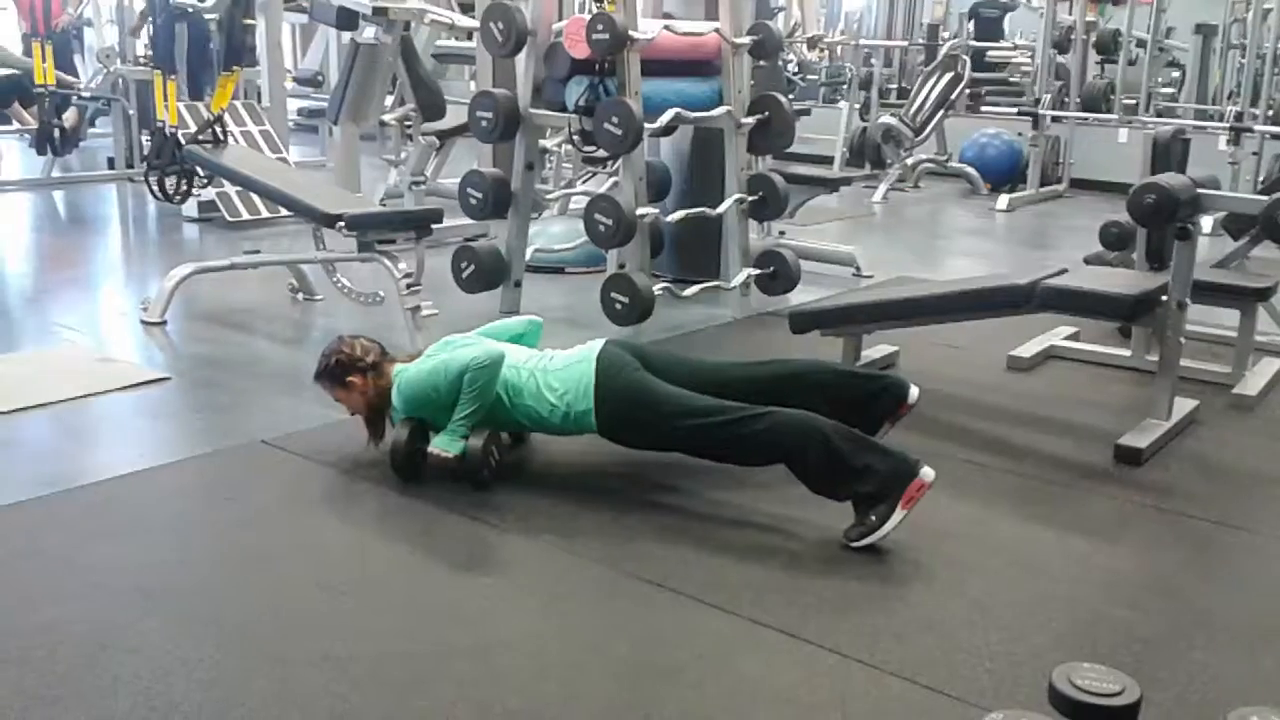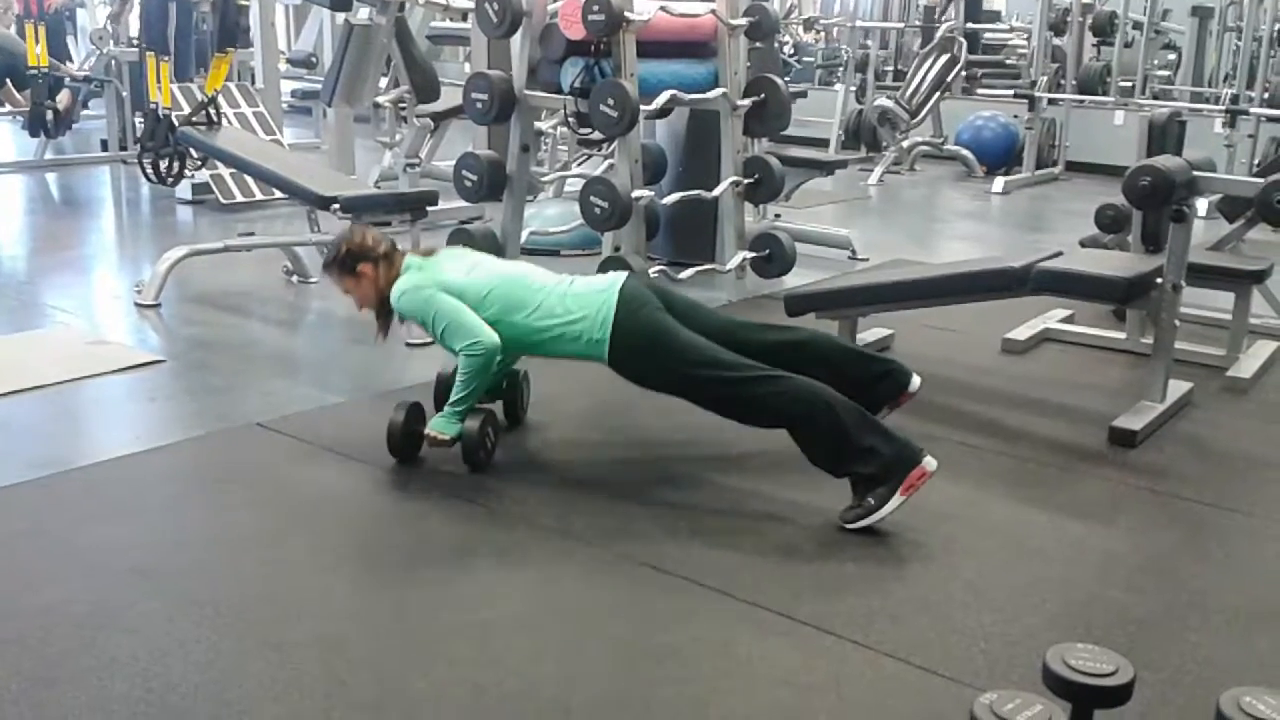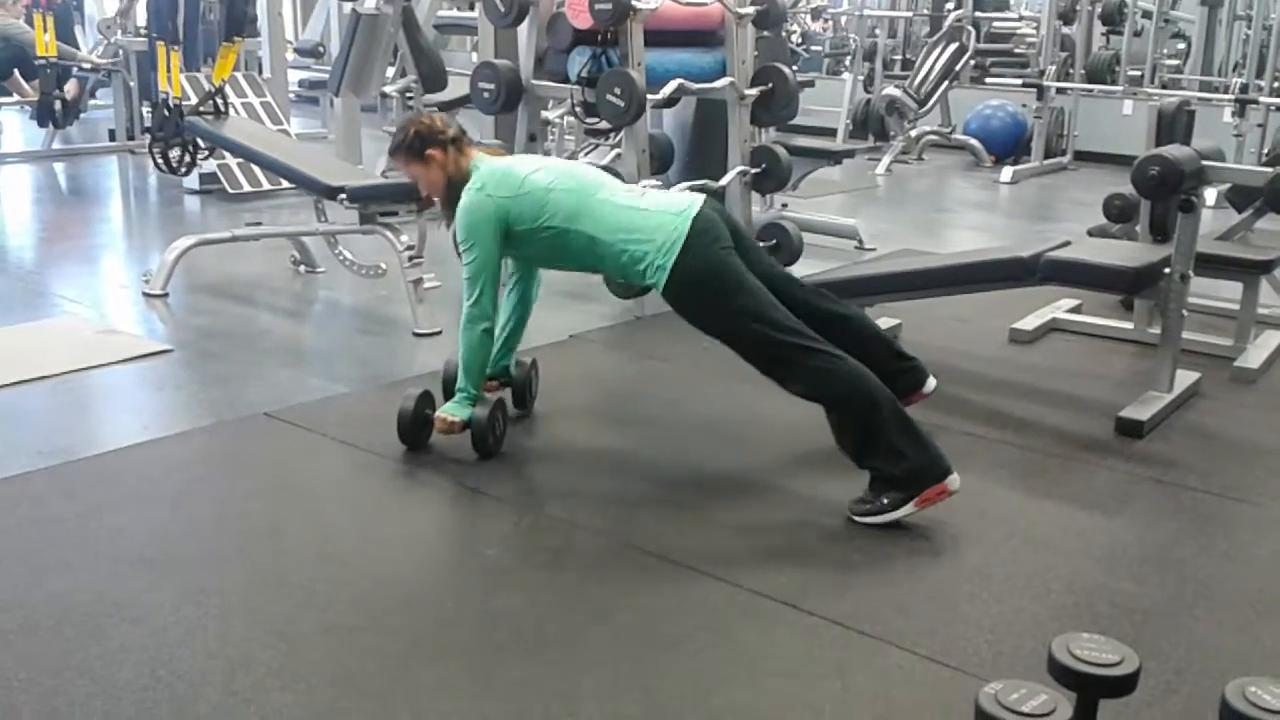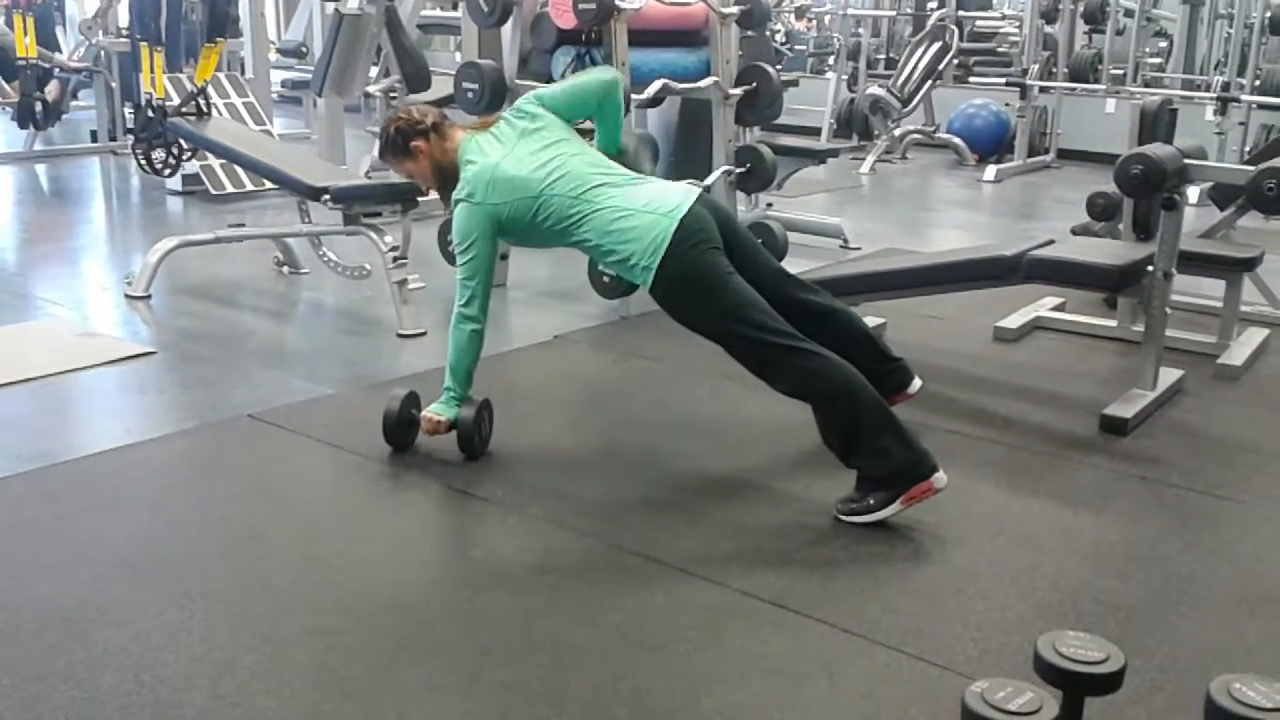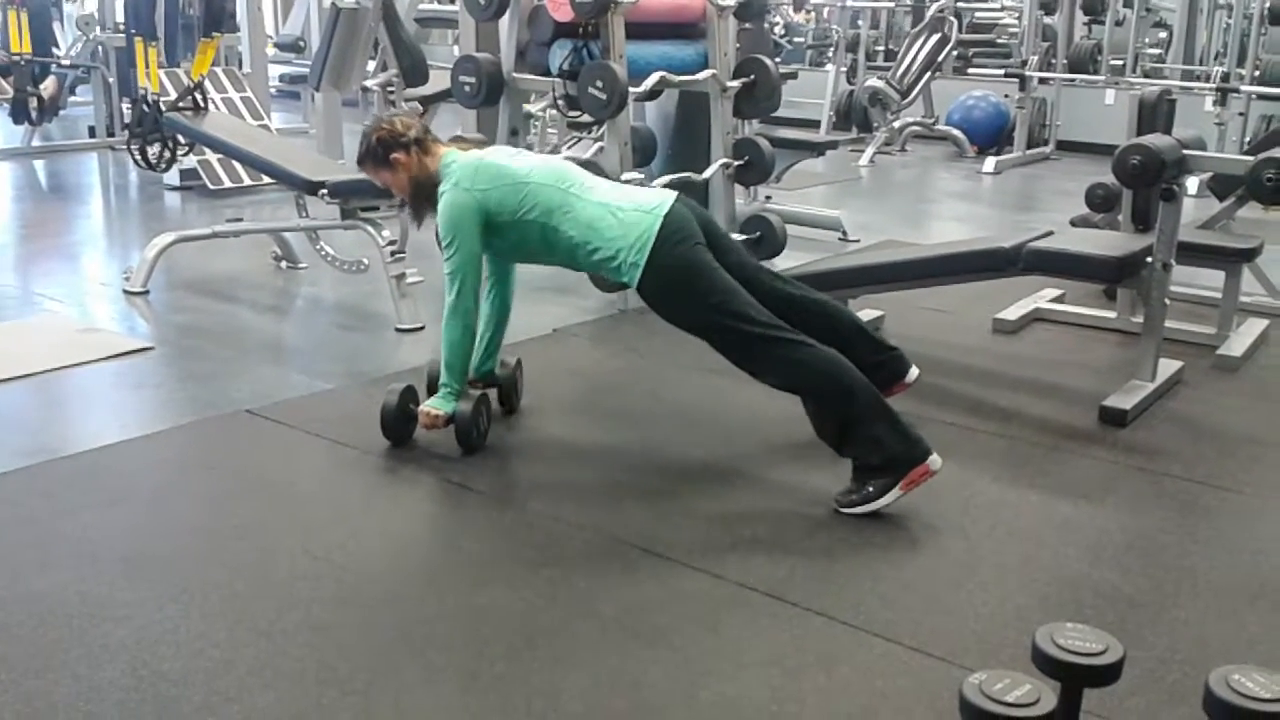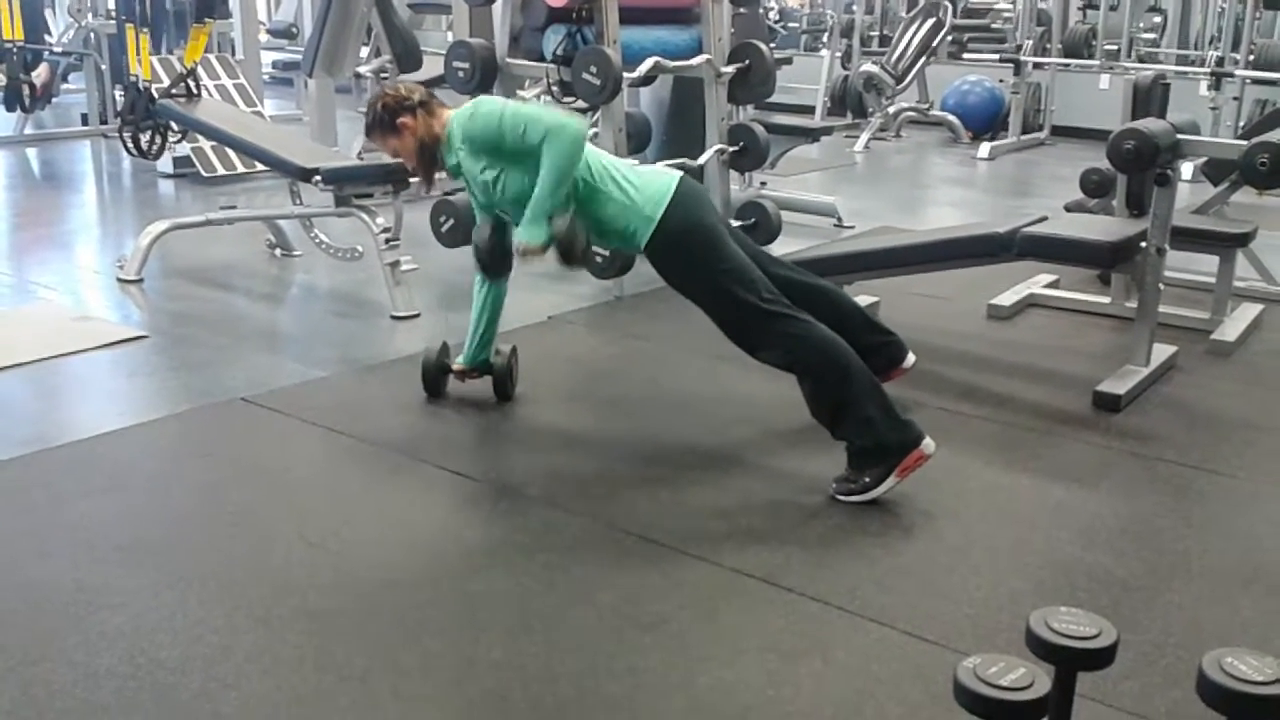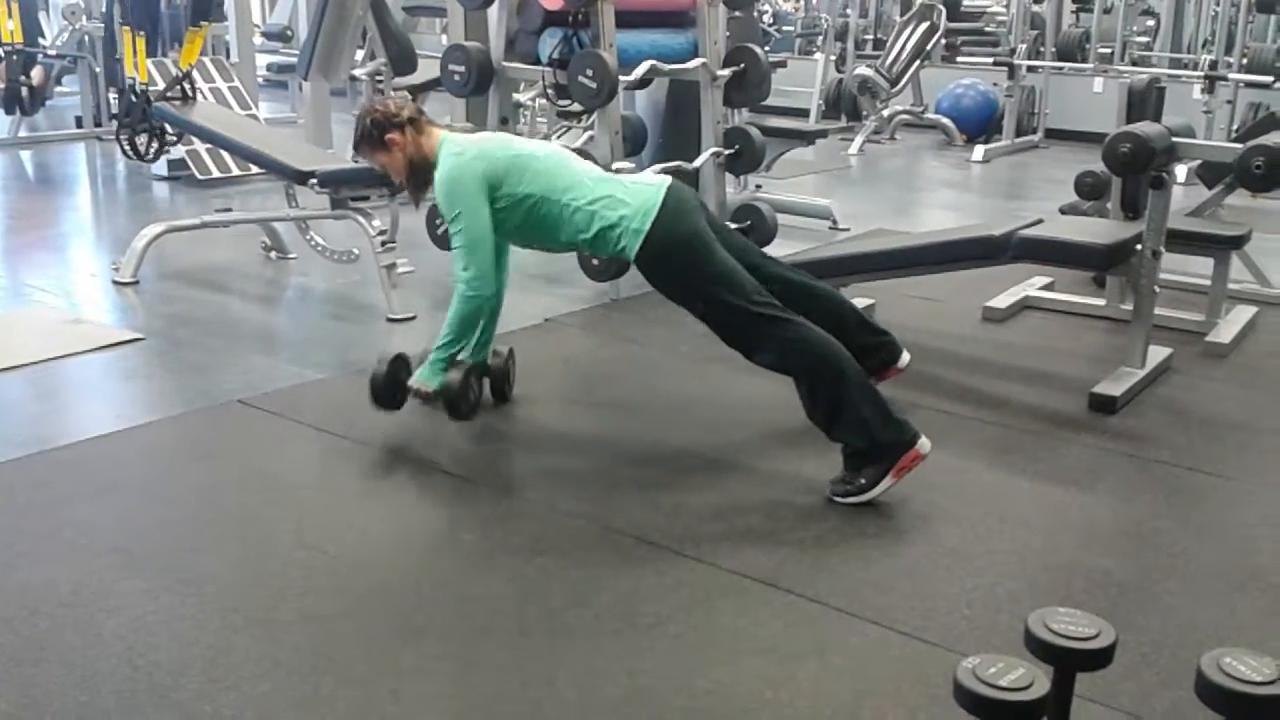
dt=0.7s
person 1, frame 1
left shoulder: (408, 391)
right shoulder: (435, 352)
left elbow: (485, 361)
right elbow: (530, 324)
left wrist: (455, 433)
left hip: (600, 397)
right hip: (604, 356)
left knee: (737, 426)
right knee: (742, 382)
left ankle: (887, 478)
right ankle: (881, 395)
person 1, frame 2
left shoulder: (409, 291)
right shoulder: (443, 258)
left elbow: (483, 345)
left wrist: (453, 415)
right wrist: (489, 385)
left hip: (615, 330)
right hip: (623, 291)
left knee: (754, 386)
right knee: (759, 344)
left ankle: (890, 464)
right ankle: (886, 379)
person 1, frame 3
left shoulder: (478, 203)
right shoulder: (514, 167)
left elbow: (478, 309)
right elbow: (524, 274)
left wrist: (465, 399)
right wrist: (497, 366)
left hip: (681, 256)
right hip: (697, 214)
left knee: (799, 353)
right knee: (802, 304)
left ankle: (915, 473)
right ankle: (904, 377)
person 1, frame 4
left shoulder: (474, 198)
right shoulder: (522, 115)
left elbow: (471, 305)
right elbow: (608, 80)
left wrist: (452, 400)
left hip: (664, 254)
right hip: (690, 206)
left knee: (785, 352)
right knee: (792, 296)
left ankle: (901, 471)
right ankle: (891, 379)
person 1, frame 5
left shoulder: (457, 197)
right shoulder: (485, 163)
left elbow: (461, 300)
right elbow: (499, 275)
left wrist: (449, 393)
right wrist: (485, 365)
left hip: (653, 254)
right hip: (669, 212)
left knee: (772, 345)
right knee: (778, 296)
left ankle: (896, 457)
right ankle: (886, 368)
person 1, frame 6
left shoulder: (473, 123)
right shoulder: (470, 162)
left elbow: (569, 130)
left wrist: (537, 224)
right wrist: (475, 354)
left hip: (661, 216)
right hip: (668, 205)
left knee: (773, 324)
right knee: (778, 284)
left ankle: (890, 446)
right ankle: (884, 355)
person 1, frame 7
left shoulder: (454, 175)
right shoulder: (475, 150)
left elbow: (477, 281)
right elbow: (493, 264)
left wrist: (434, 368)
right wrist: (477, 354)
left hip: (651, 231)
right hip: (662, 199)
left knee: (768, 326)
right knee: (775, 283)
left ankle: (885, 445)
right ankle: (879, 354)
